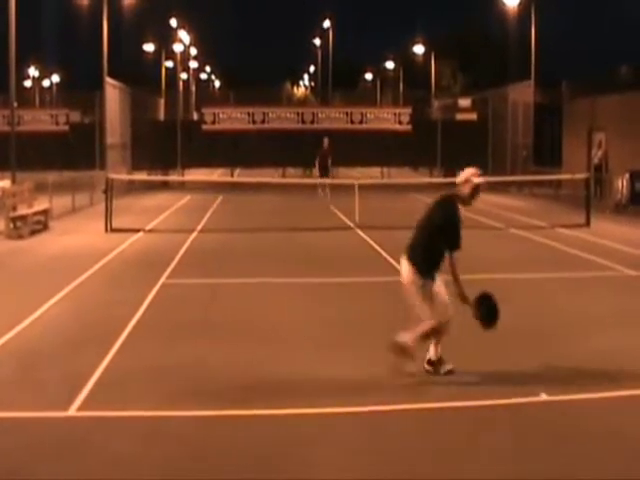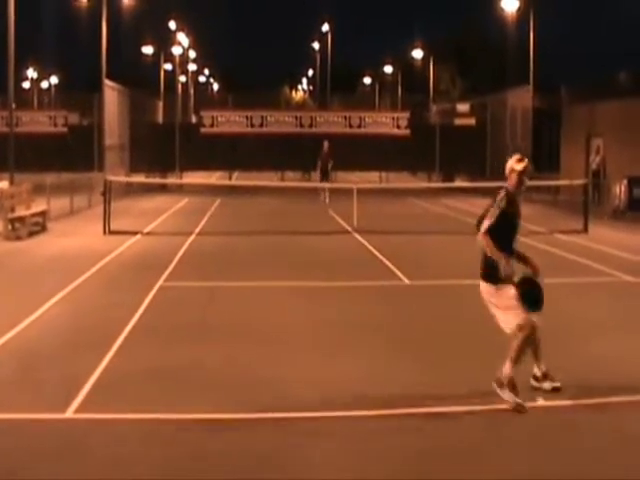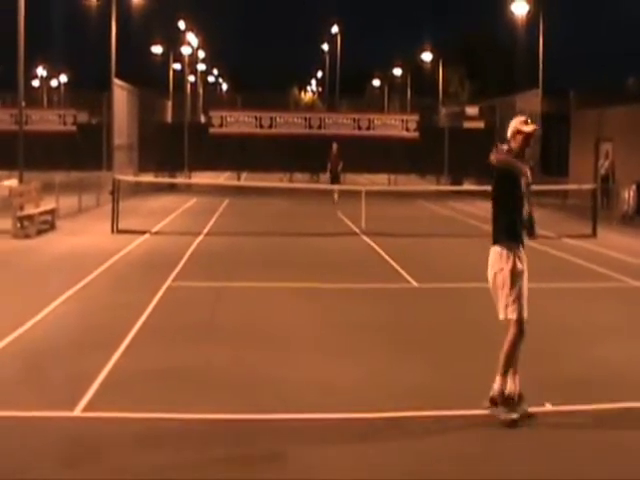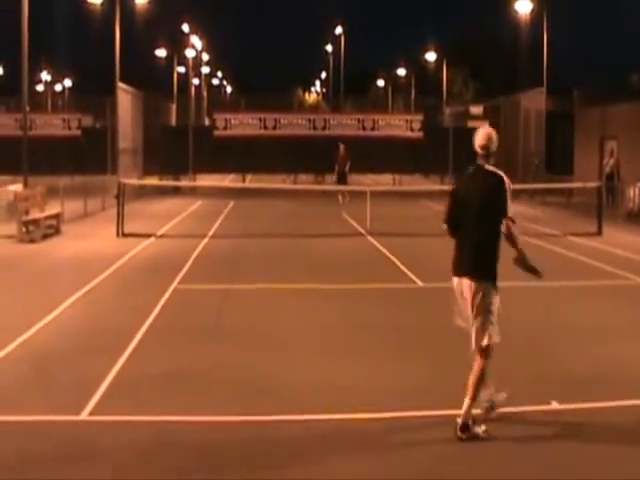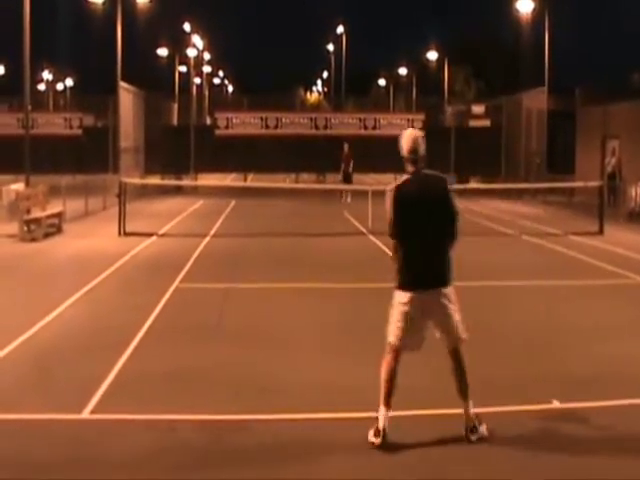
dt=0.4s
person 1, frame 1
left shoulder: (444, 202)
right shoulder: (453, 214)
right elbow: (451, 258)
right wrist: (460, 290)
left hip: (414, 263)
right hip: (418, 270)
left knee: (440, 312)
right knee: (440, 321)
left ankle: (434, 358)
right ankle: (405, 342)
person 1, frame 2
left shoulder: (514, 203)
right shoulder: (501, 202)
right elbow: (483, 235)
left wrist: (525, 260)
right wrist: (502, 261)
left hip: (507, 279)
right hip: (493, 282)
left knee: (531, 325)
right knee: (524, 327)
left ankle: (539, 373)
right ankle: (505, 378)
person 1, frame 3
left shoulder: (516, 163)
right shoulder: (506, 155)
right elbow: (494, 157)
left wrist: (525, 224)
right wrist: (522, 166)
left hip: (514, 248)
right hip: (505, 251)
left knee: (519, 321)
right knee: (516, 323)
left ankle: (511, 391)
right ankle: (498, 391)
person 1, frame 4
left shoulder: (462, 180)
right shoulder: (498, 180)
left elbow: (450, 227)
right elbow: (507, 226)
right wrist: (520, 250)
left hip: (460, 271)
right hip: (484, 275)
left knee: (480, 339)
right knee: (485, 349)
left ankle: (486, 393)
right ankle: (466, 419)
person 1, frame 5
left shoulder: (397, 190)
right shoulder: (441, 184)
left elbow: (395, 244)
right elbow: (452, 233)
left hip: (409, 284)
right hip: (439, 282)
left knee: (392, 352)
right knee: (455, 351)
left ankle: (383, 424)
right ankle: (470, 420)
